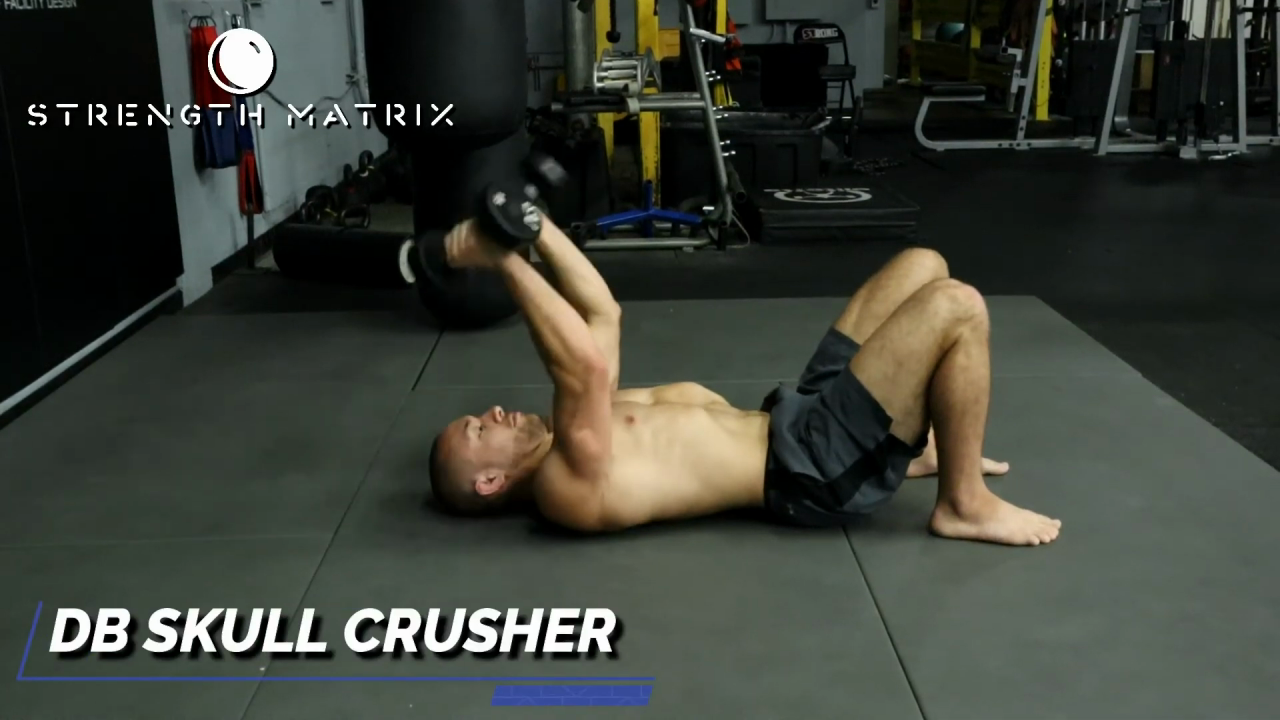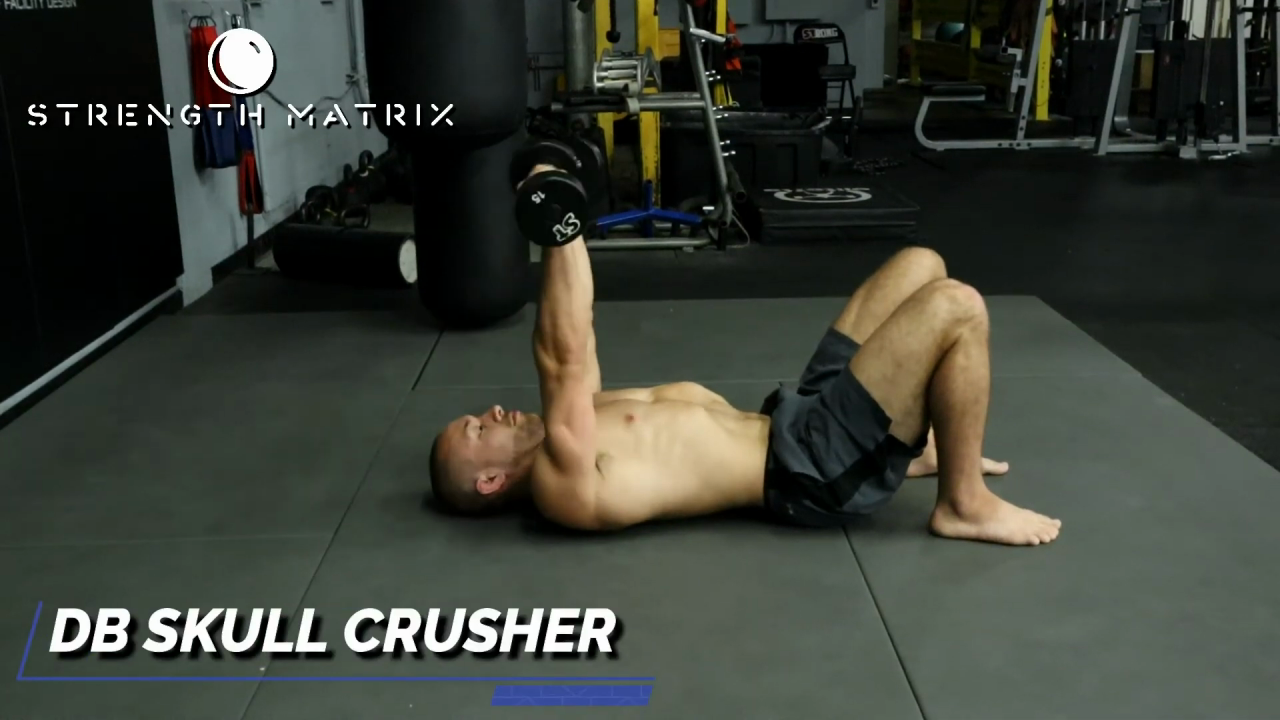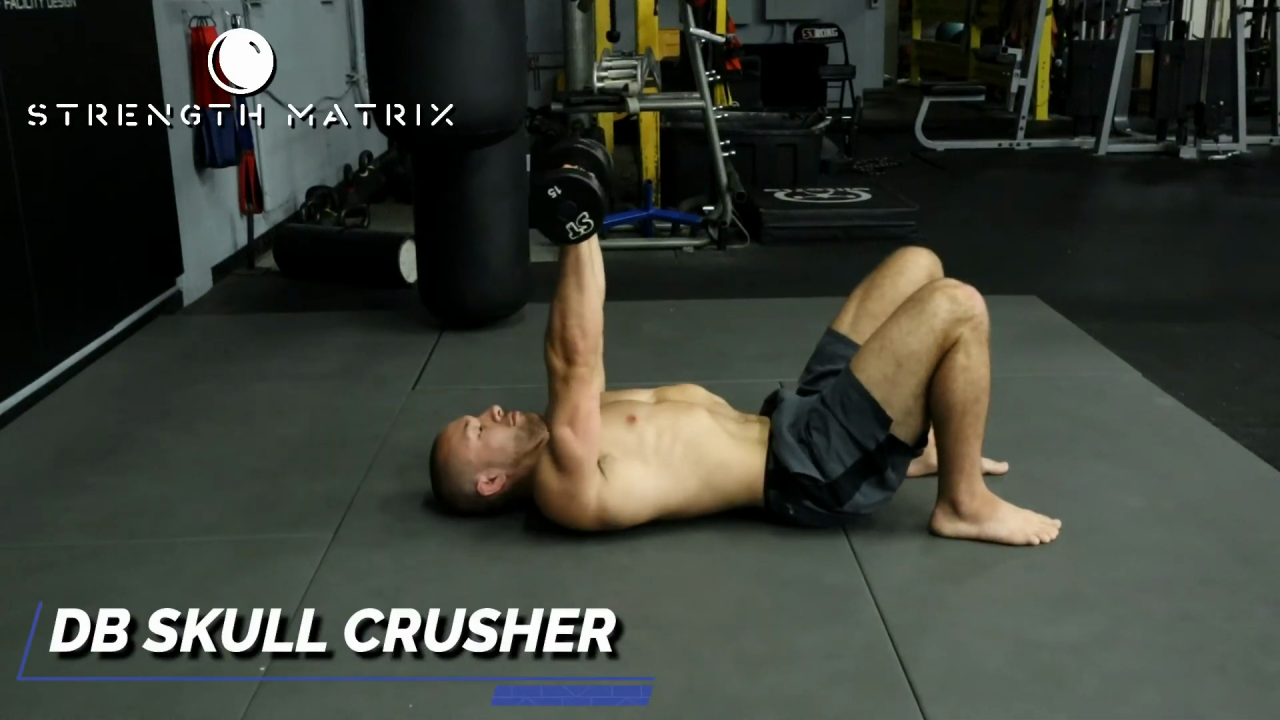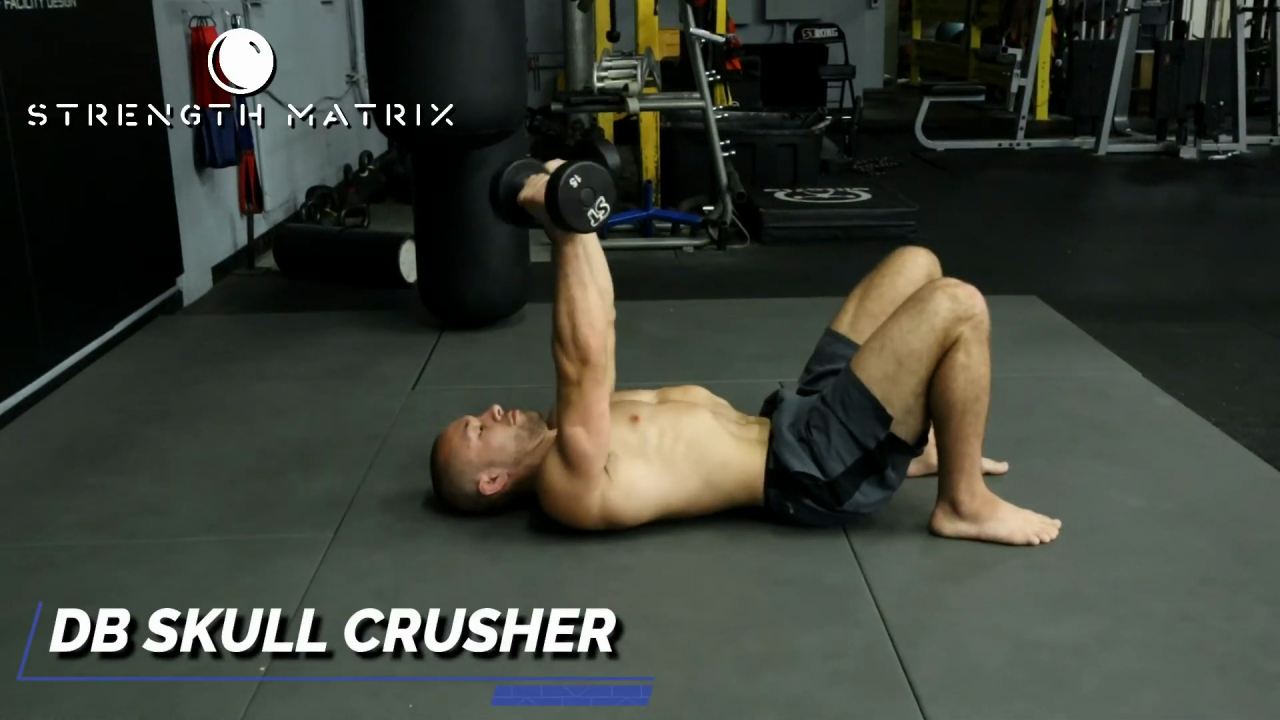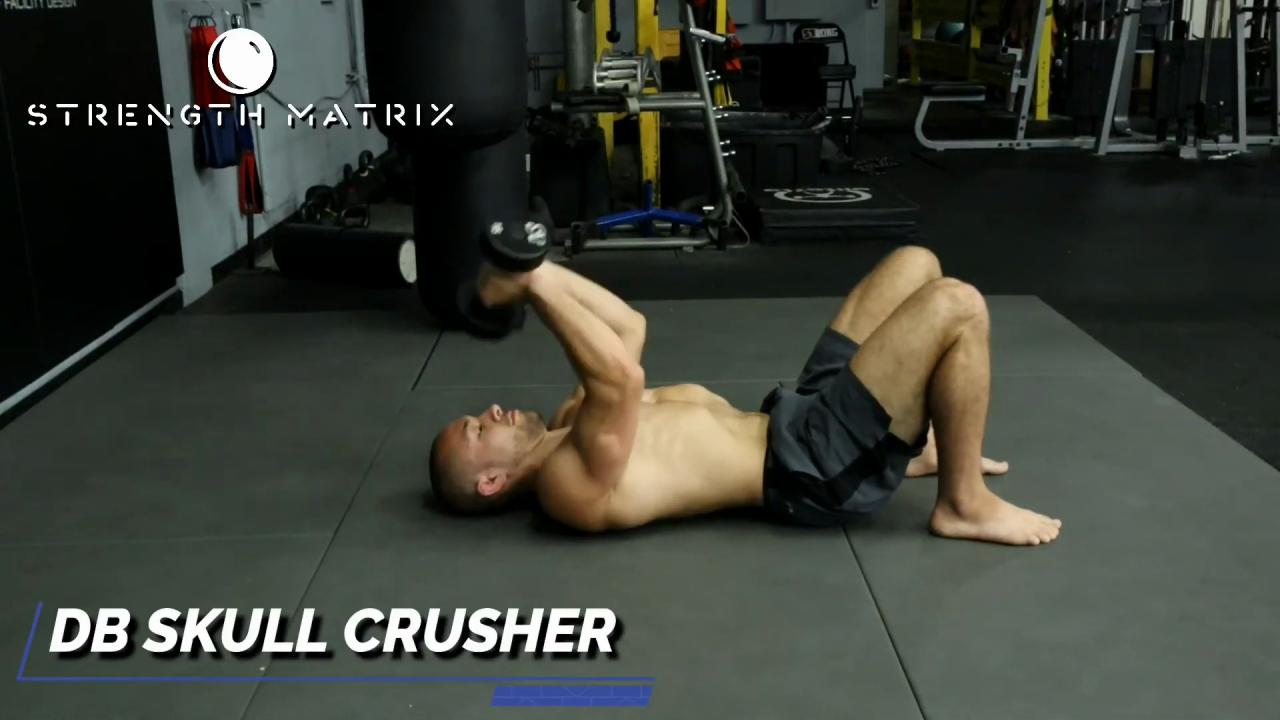
dt=0.4s
person 1, frame 1
left shoulder: (565, 438)
right shoulder: (566, 489)
left elbow: (604, 315)
right elbow: (588, 366)
left wrist: (534, 229)
right wrist: (505, 261)
left hip: (796, 416)
right hip: (819, 468)
left knee: (923, 266)
right knee: (957, 306)
left ankle: (920, 447)
right ankle: (965, 505)
person 1, frame 2
left shoulder: (566, 449)
right shoulder: (562, 488)
left elbow: (573, 341)
right elbow: (563, 360)
left hip: (795, 425)
right hip: (815, 471)
left knee: (922, 267)
right knee: (956, 306)
left ankle: (919, 449)
right ankle: (965, 506)
person 1, frame 3
left shoulder: (562, 441)
right shoulder: (565, 488)
left elbow: (576, 362)
right elbow: (575, 366)
right wrist: (577, 232)
left hip: (795, 421)
right hip: (817, 471)
left knee: (918, 266)
right knee: (956, 306)
left ankle: (919, 449)
right ankle: (965, 506)
person 1, frame 4
left shoulder: (558, 437)
right shoulder: (568, 488)
left elbow: (595, 330)
right elbow: (585, 362)
left wrist: (566, 224)
right wrist: (570, 227)
left hip: (796, 418)
right hip: (819, 468)
left knee: (916, 263)
right knee: (958, 306)
left ankle: (919, 445)
right ankle: (964, 505)
person 1, frame 5
left shoulder: (568, 429)
right shoulder: (572, 486)
left elbow: (628, 328)
right elbow: (622, 377)
left wrist: (538, 273)
right wrist: (534, 284)
left hip: (796, 416)
right hip: (816, 467)
left knee: (915, 264)
right knee: (956, 306)
left ankle: (918, 448)
right ankle: (965, 505)
